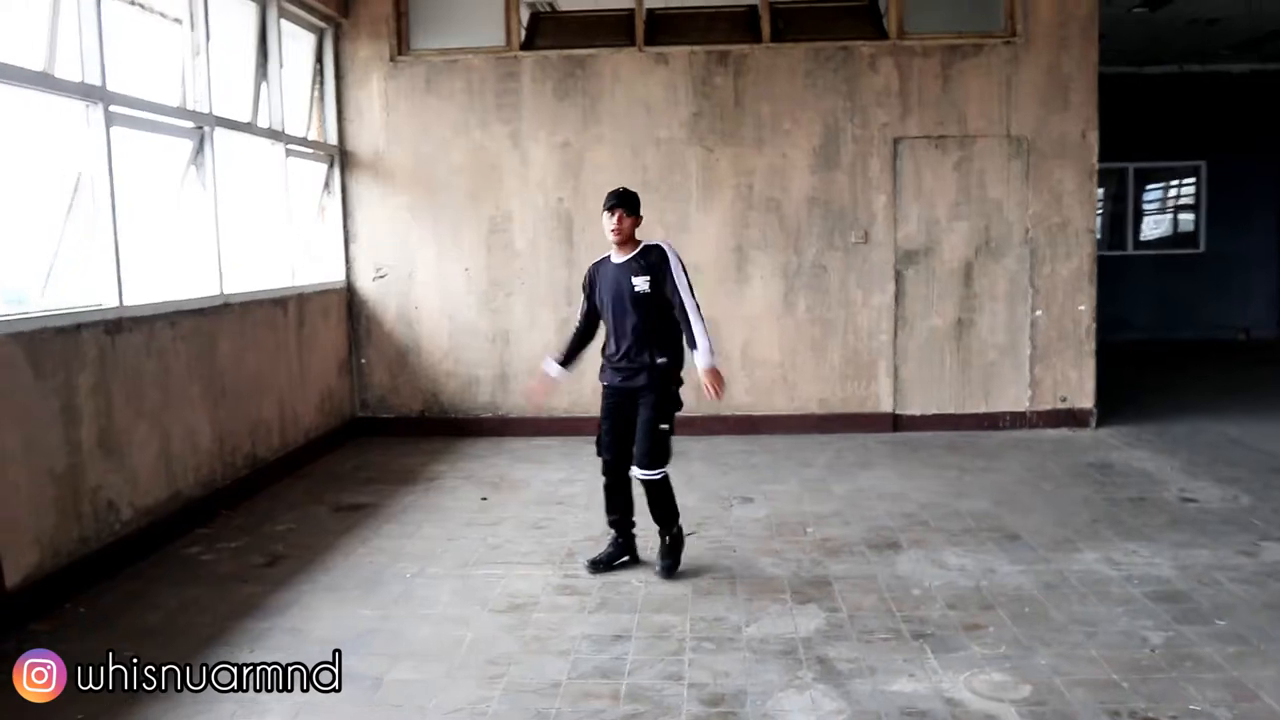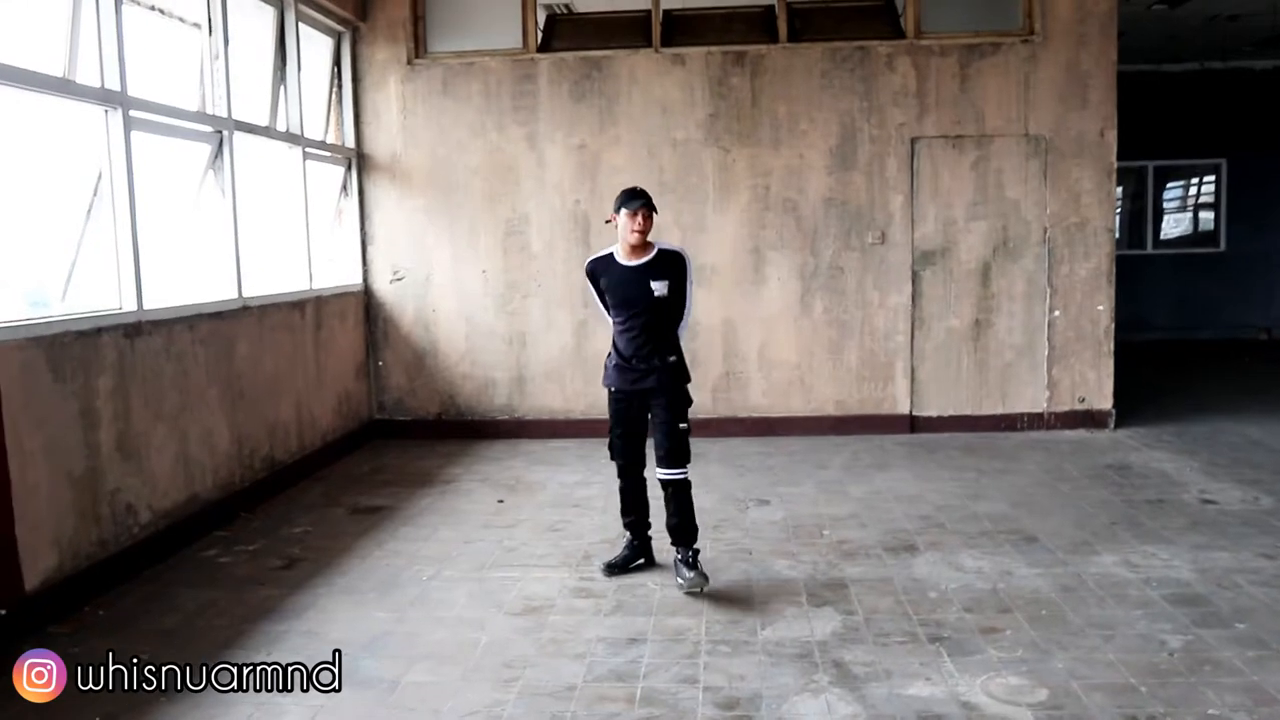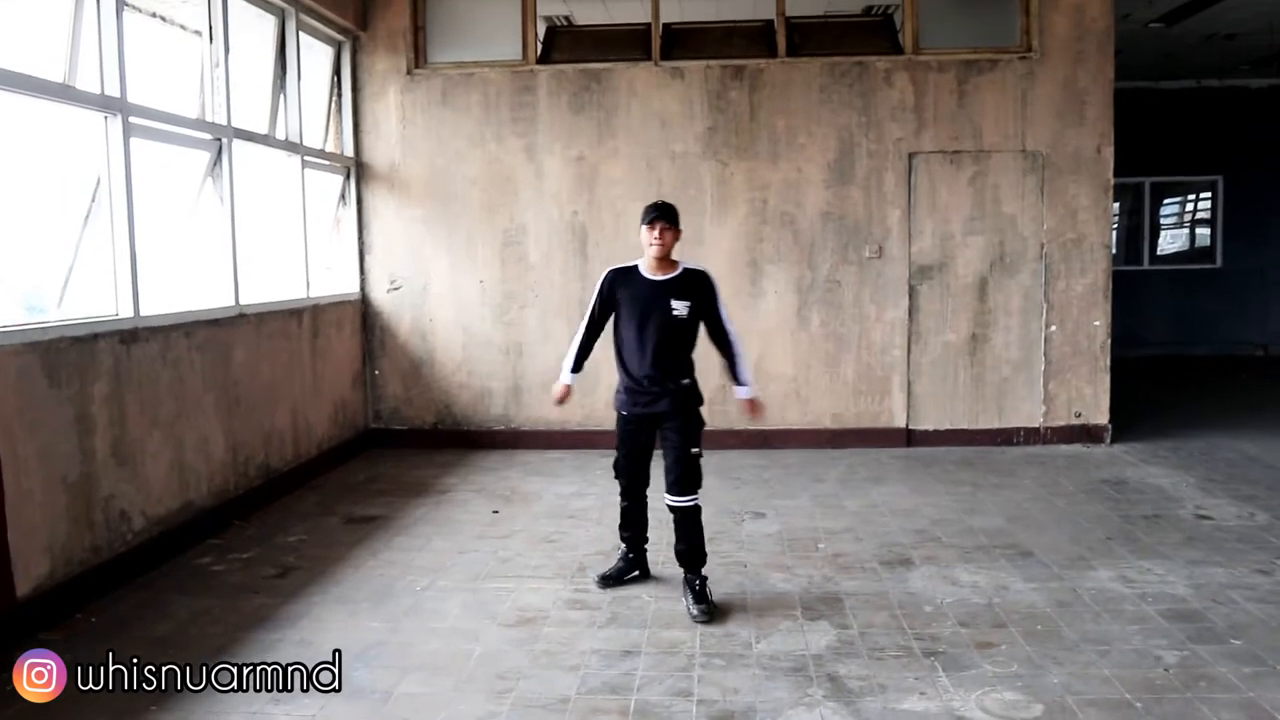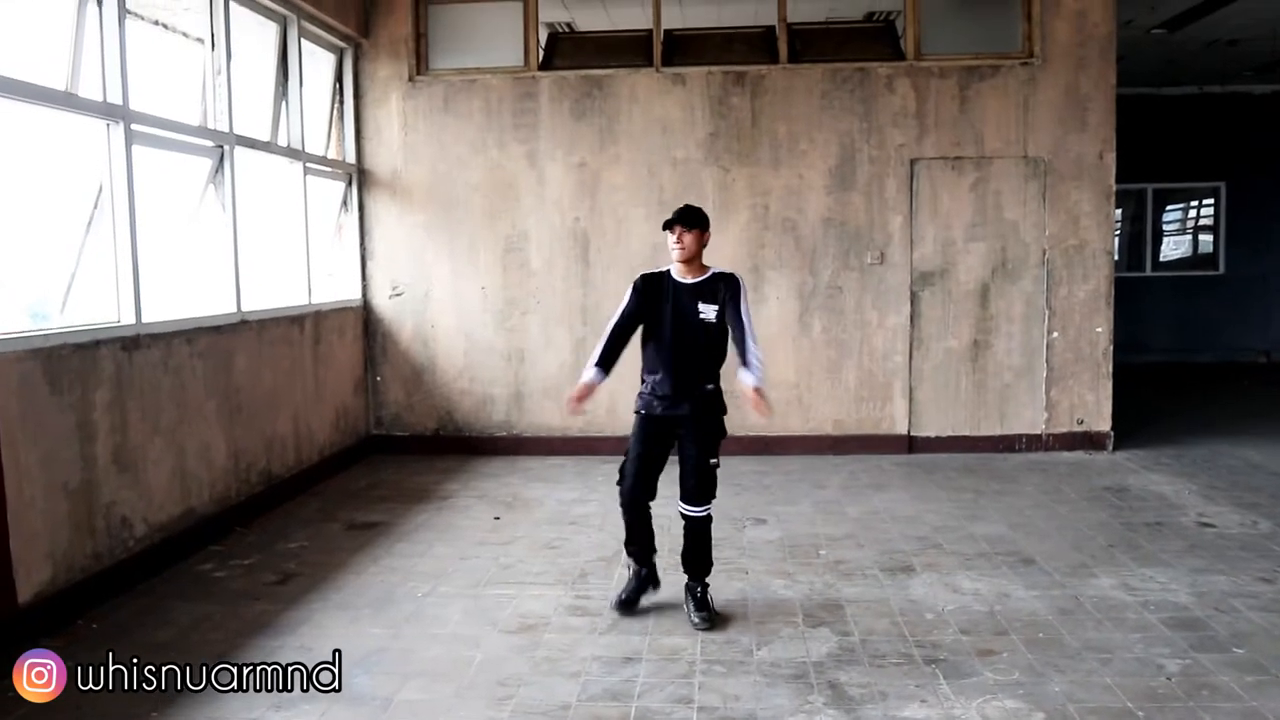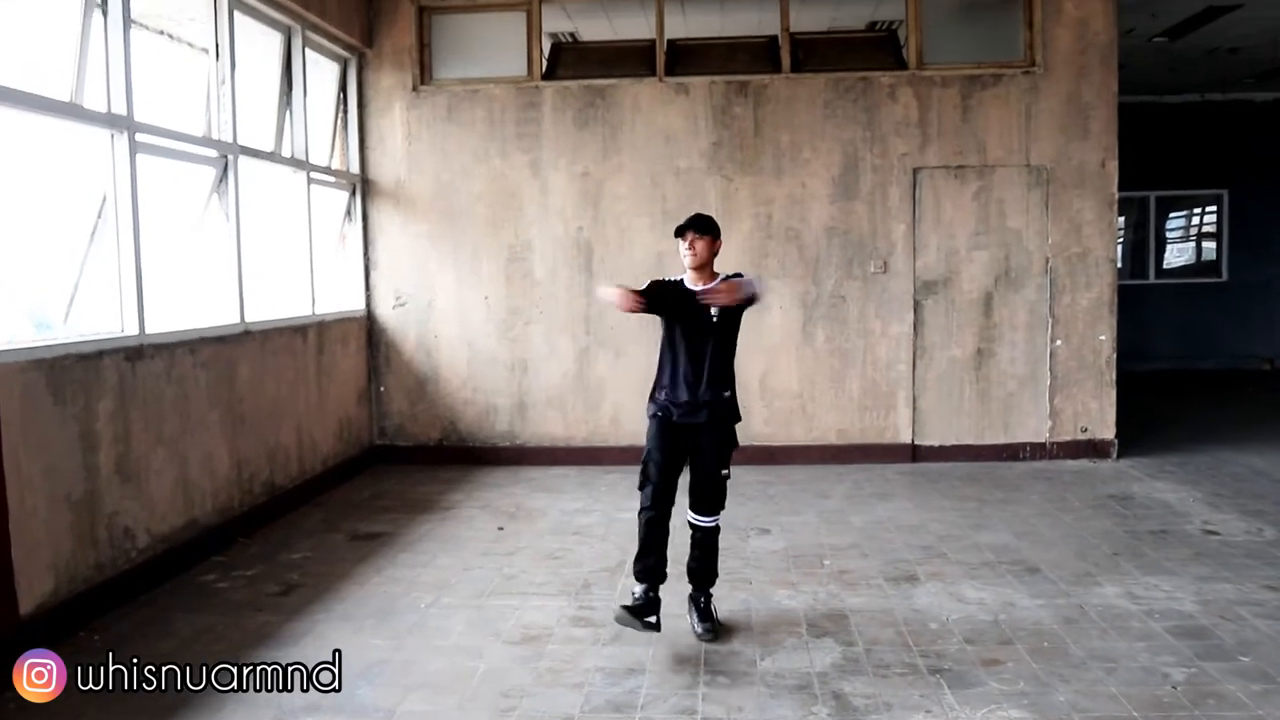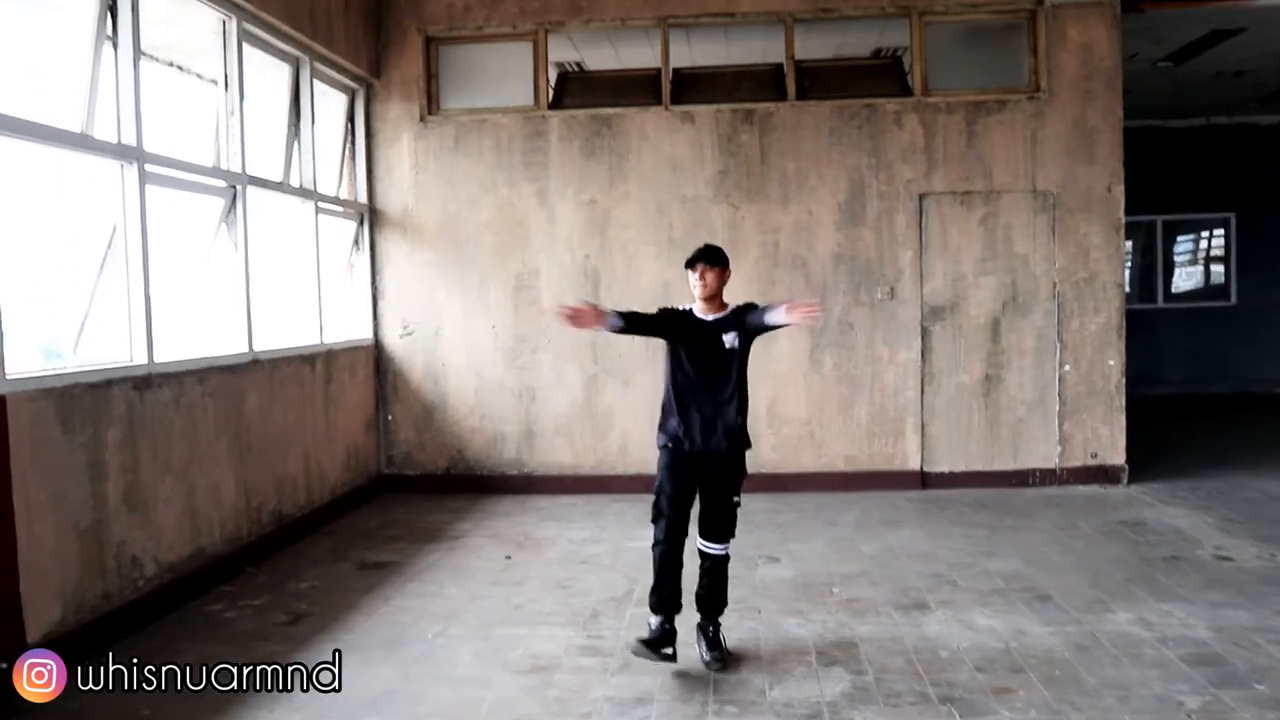
dt=0.3s
person 1, frame 1
left shoulder: (661, 257)
right shoulder: (597, 272)
left elbow: (687, 310)
right elbow: (585, 328)
left wrist: (705, 361)
right wrist: (554, 368)
left hip: (656, 377)
right hip: (615, 380)
left knee: (649, 464)
right knee: (613, 464)
left ankle: (671, 535)
right ankle: (622, 542)
person 1, frame 2
left shoulder: (674, 261)
right shoulder: (597, 268)
left elbow: (679, 315)
left hip: (665, 377)
right hip: (622, 379)
left knee: (672, 466)
right knee: (627, 468)
left ankle: (685, 552)
right ankle: (638, 543)
person 1, frame 3
left shoulder: (698, 282)
right shoulder: (617, 280)
left elbow: (722, 335)
right elbow: (592, 328)
left wrist: (743, 387)
right wrist: (568, 376)
left hip: (678, 401)
right hip: (632, 400)
left knee: (682, 493)
right knee: (630, 486)
left ankle: (694, 577)
right ankle: (633, 557)
person 1, frame 4
left shoulder: (726, 285)
right shoulder: (647, 285)
left elbow: (743, 333)
right elbow: (619, 330)
left wrist: (750, 379)
right wrist: (591, 376)
left hip: (701, 409)
right hip: (653, 404)
left knee: (697, 503)
right knee: (633, 491)
left ankle: (696, 586)
right ankle: (643, 568)
person 1, frame 5
left shoulder: (732, 286)
right shoulder: (666, 290)
left elbow: (748, 291)
right elbow: (642, 299)
left wrist: (734, 293)
right wrist: (629, 298)
left hip: (715, 417)
right hip: (667, 412)
left knee: (706, 512)
right knee: (654, 500)
left ankle: (701, 597)
right ankle: (646, 594)
person 1, frame 6
left shoulder: (741, 320)
right shoulder: (674, 320)
left elbow: (763, 316)
right elbow: (639, 322)
left wrist: (787, 313)
right wrist: (603, 317)
left hip: (725, 445)
right hip: (678, 442)
left knee: (716, 539)
right knee: (668, 533)
left ankle: (709, 625)
right ankle: (662, 625)
